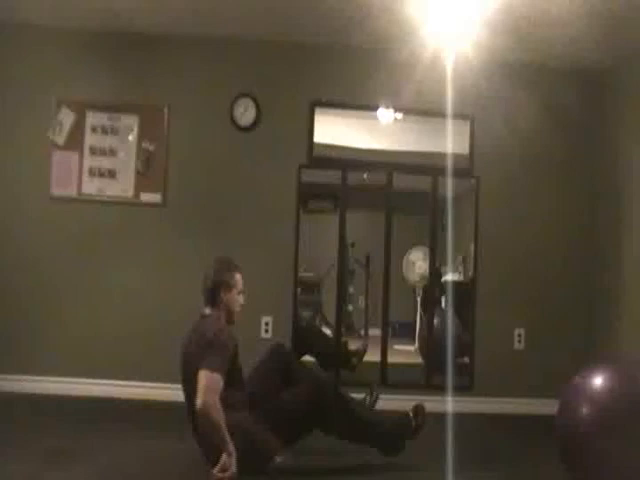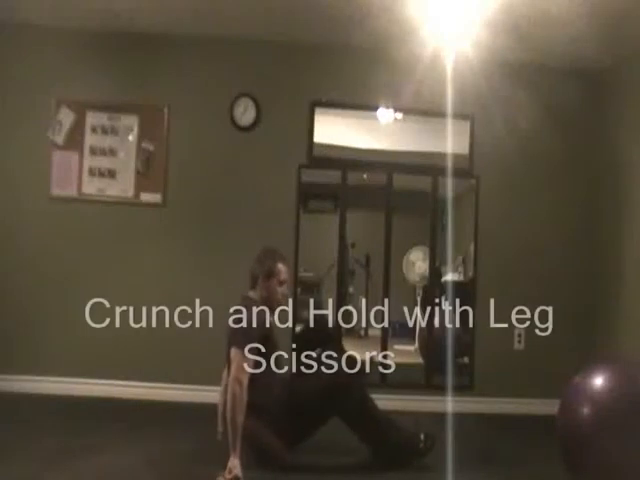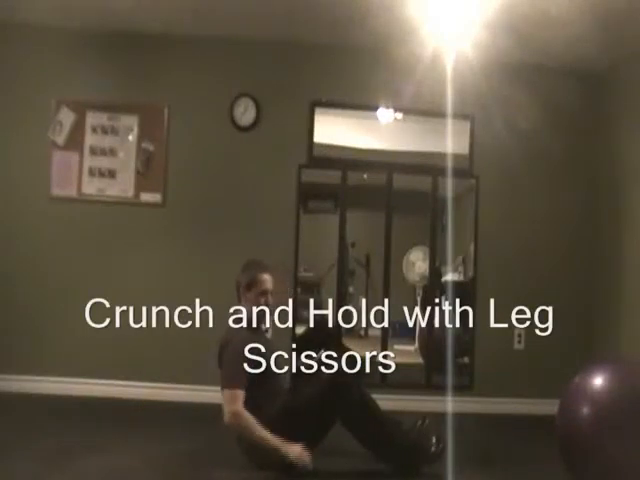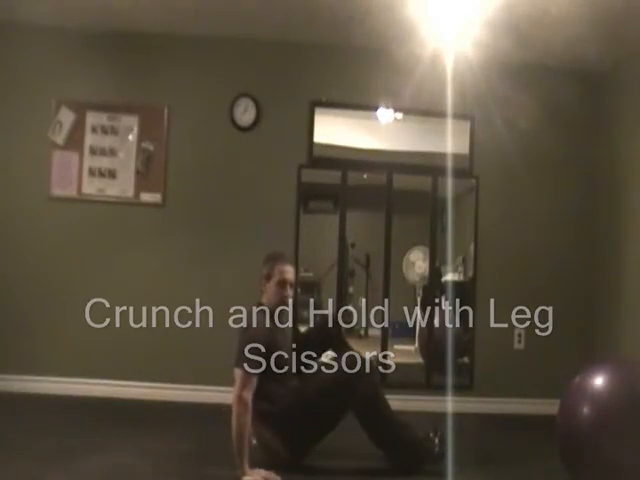
dt=1s
person 1, frame 1
left shoulder: (203, 328)
right shoulder: (219, 336)
right elbow: (205, 402)
right wrist: (229, 450)
right hip: (244, 444)
left knee: (279, 356)
right knee: (320, 391)
left ankle: (354, 413)
right ankle: (393, 432)
person 1, frame 2
left shoulder: (251, 313)
right shoulder: (252, 320)
left elbow: (229, 375)
right elbow: (237, 382)
left wrist: (226, 426)
right wrist: (234, 455)
left hip: (273, 413)
right hip: (269, 430)
right knee: (341, 381)
right ankle: (398, 446)
person 1, frame 3
left shoulder: (254, 332)
right shoulder: (238, 343)
right elbow: (232, 413)
right wrist: (283, 447)
left hip: (281, 419)
right hip: (270, 442)
right knee: (339, 382)
right ankle: (406, 452)
person 1, frame 4
left shoulder: (280, 317)
right shoulder: (257, 331)
right elbow: (241, 398)
left hip: (289, 413)
right hip: (282, 436)
right knee: (354, 372)
right ankle: (411, 451)
